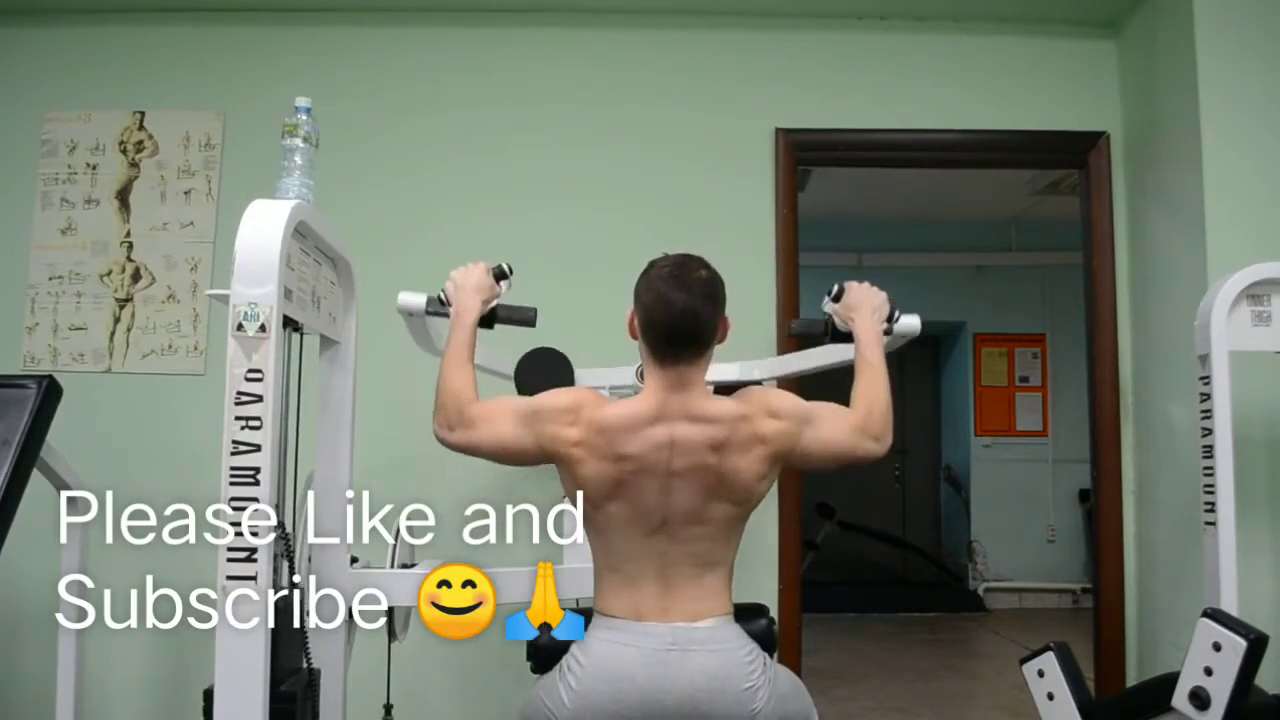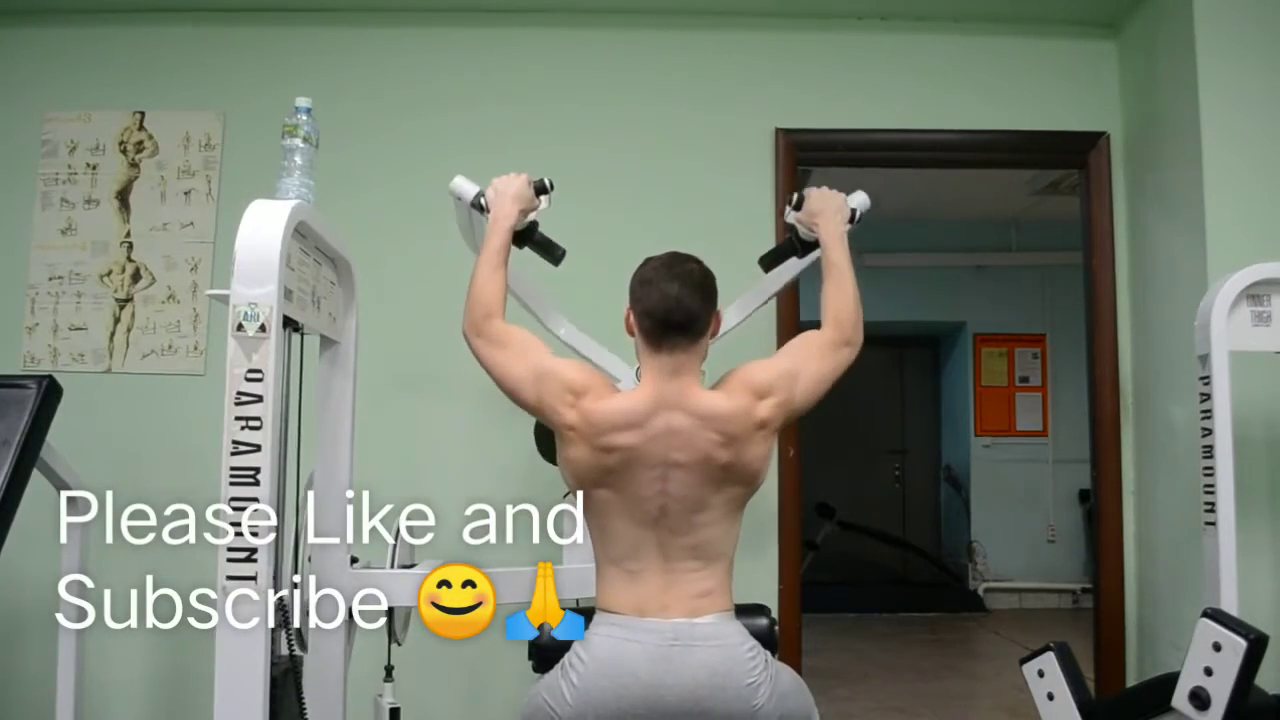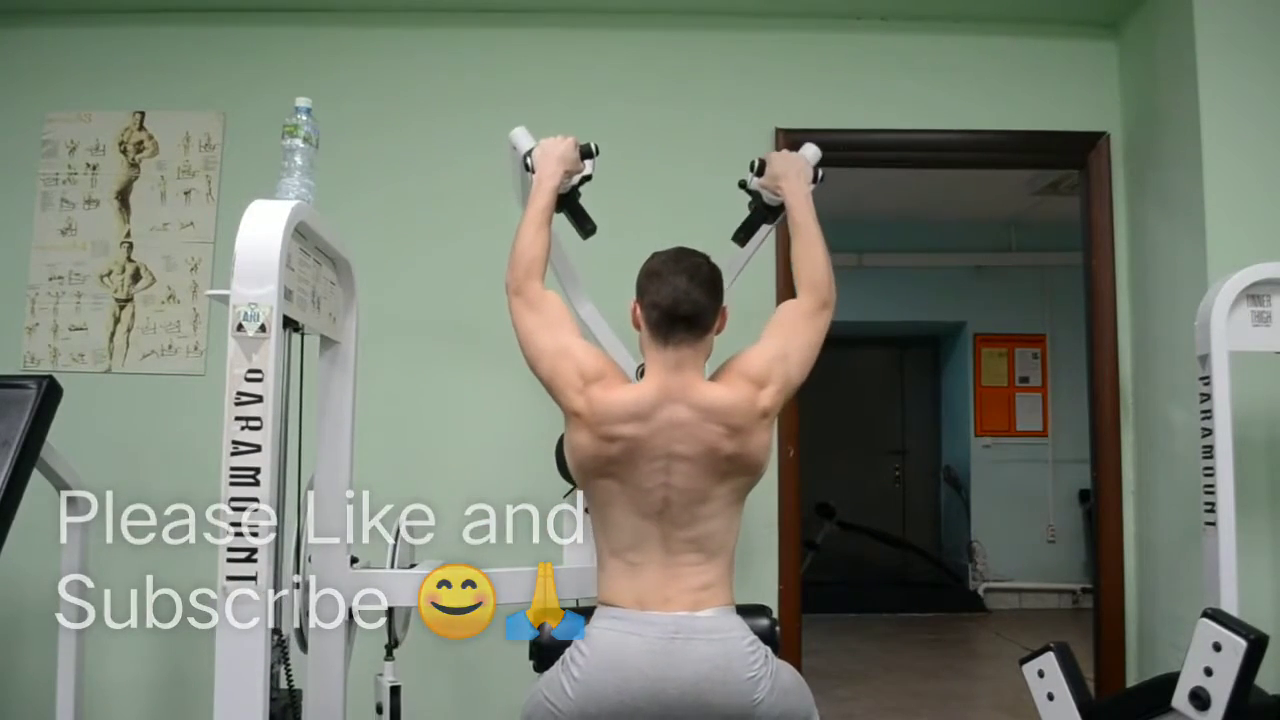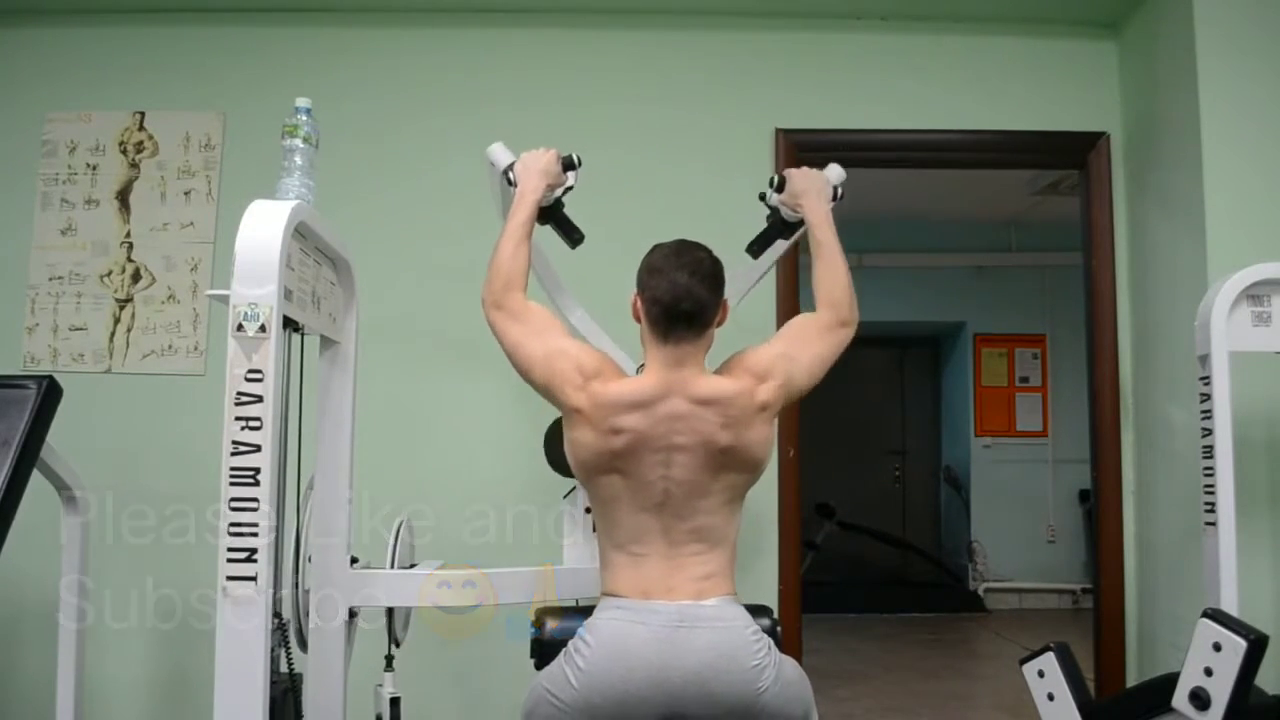
dt=0.5s
person 1, frame 1
left shoulder: (575, 426)
right shoulder: (763, 426)
left elbow: (454, 425)
right elbow: (873, 436)
left wrist: (467, 309)
right wrist: (866, 326)
left hip: (607, 671)
right hip: (723, 671)
person 1, frame 2
left shoulder: (583, 412)
right shoulder: (751, 411)
left elbow: (483, 328)
right elbow: (843, 337)
left wrist: (504, 217)
right wrist: (832, 230)
left hip: (610, 664)
right hip: (723, 662)
person 1, frame 3
left shoulder: (591, 402)
right shoulder: (750, 403)
left elbow: (524, 289)
right elbow: (817, 299)
left wrist: (548, 178)
right wrist: (796, 192)
left hip: (610, 659)
right hip: (724, 657)
person 1, frame 4
left shoulder: (589, 395)
right shoulder: (754, 394)
left elbow: (502, 303)
right elbow: (840, 318)
left wrist: (529, 191)
right wrist: (817, 208)
left hip: (614, 649)
right hip: (727, 646)
